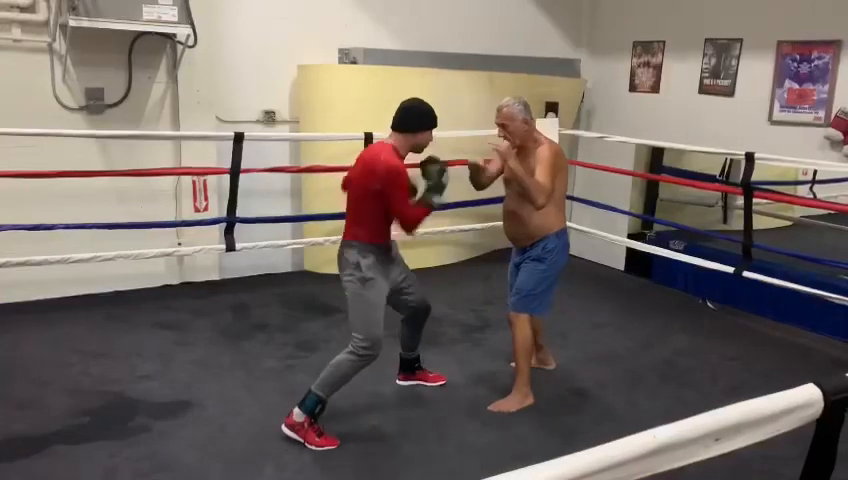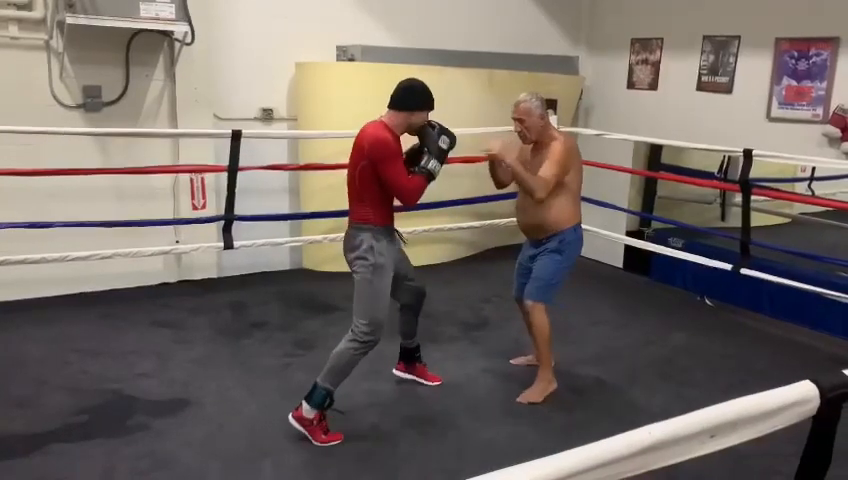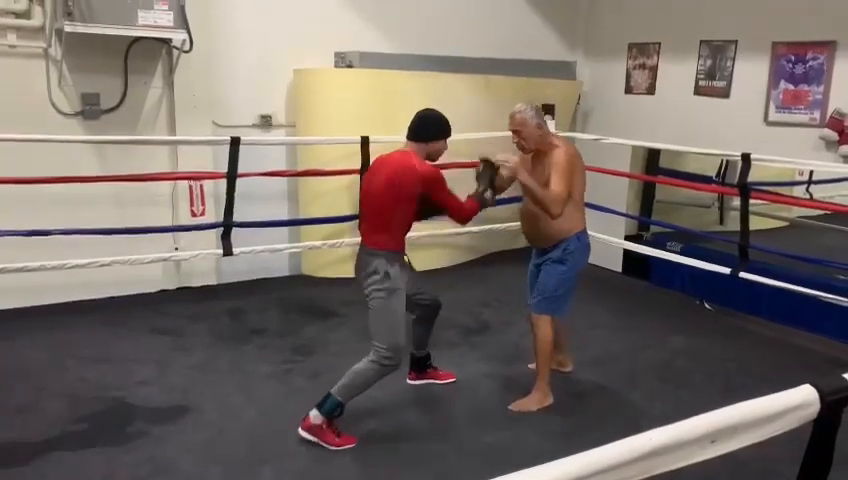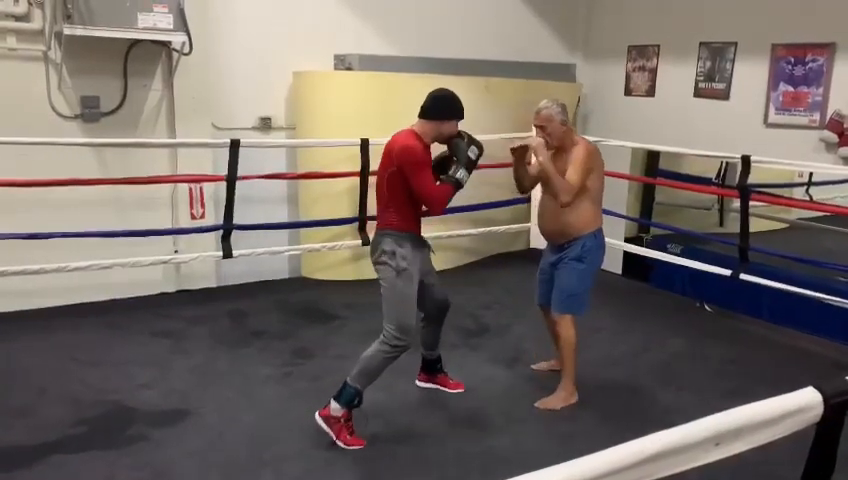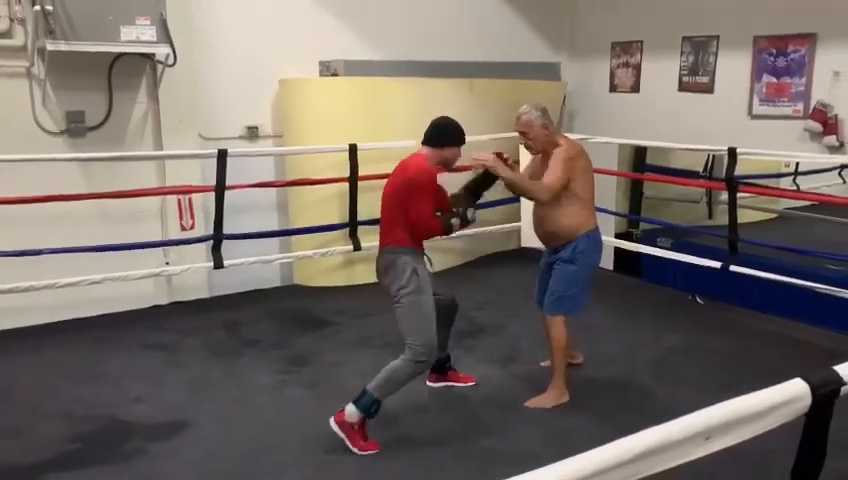
dt=0.7s
person 1, frame 1
left shoulder: (378, 152)
right shoulder: (391, 166)
left elbow: (349, 184)
right elbow: (409, 223)
right wrist: (432, 191)
left hip: (384, 252)
right hip: (362, 257)
left knee: (418, 307)
right knee: (366, 346)
left ankle: (409, 370)
right ankle: (301, 417)
person 1, frame 2
left shoulder: (380, 133)
right shoulder: (379, 139)
left elbow: (395, 172)
right elbow: (407, 194)
left wrist: (421, 150)
right wrist: (435, 156)
left hip: (384, 236)
right hip: (369, 240)
left knee: (413, 294)
right knee: (367, 332)
left ankle: (409, 362)
right ankle: (309, 411)
person 1, frame 3
left shoulder: (384, 163)
right shoulder: (425, 173)
right elbow: (462, 215)
left wrist: (432, 205)
right wrist: (486, 188)
left hip: (384, 257)
right hip: (383, 264)
left knee: (429, 305)
right knee: (387, 355)
left ankle: (420, 368)
right ankle: (318, 418)
person 1, frame 4
left shoulder: (412, 142)
right shoulder: (407, 147)
left elbow: (424, 178)
right elbow: (436, 201)
left wrist: (450, 157)
right wrist: (464, 166)
left hip: (411, 242)
right hip: (395, 246)
left knee: (438, 304)
right knee: (397, 336)
left ankle: (429, 373)
right ankle: (336, 410)
person 1, frame 5
left shoulder: (413, 166)
right shoulder: (422, 171)
left elbow: (440, 208)
right elbow: (424, 227)
left wrist: (479, 184)
right wrist: (460, 216)
left hip: (400, 259)
right hip: (403, 263)
left knee: (447, 306)
right knee: (420, 354)
left ankle: (441, 371)
right ankle: (352, 416)
person 2, frame 1
left shoulder: (546, 151)
right shoulder: (512, 150)
left elbow: (539, 198)
right elbow: (481, 183)
left wrist: (512, 165)
right wrist: (477, 168)
left hip: (547, 246)
right hip: (524, 245)
left knee: (518, 312)
right knee: (524, 306)
left ankle: (522, 392)
right ankle: (542, 356)
person 2, frame 2
left shoulder: (560, 146)
right shoulder: (527, 146)
left elbow: (539, 191)
right elbow: (502, 182)
left wrist: (512, 161)
right wrist: (496, 161)
left hip: (560, 240)
right hip: (535, 239)
left knee: (534, 303)
right knee: (523, 298)
left ankle: (545, 379)
right ankle: (541, 354)
person 2, frame 3
left shoulder: (562, 154)
right shoulder: (528, 153)
left elbow: (554, 207)
right elbow: (499, 187)
left wrist: (521, 175)
right wrist: (500, 169)
left hip: (567, 247)
right hip: (542, 246)
left knee: (540, 314)
right knee: (544, 308)
left ankle: (542, 391)
right ankle: (560, 358)
person 2, frame 4
left shoulder: (582, 151)
right shoulder: (548, 151)
left elbow: (565, 195)
right elbow: (525, 186)
left wrist: (540, 162)
right wrist: (520, 161)
left hip: (582, 247)
right hip: (555, 245)
left knee: (562, 313)
right knee: (547, 305)
left ankle: (567, 390)
right ankle: (562, 359)
person 2, frame 5
left shoulder: (566, 154)
right shoulder: (543, 154)
left elbow: (542, 195)
right elbow: (525, 188)
left wrist: (502, 171)
right wrist: (507, 171)
left hip: (579, 246)
right hip: (556, 245)
left knee: (554, 313)
right knee: (546, 304)
left ankle: (558, 389)
right ankle: (570, 353)
